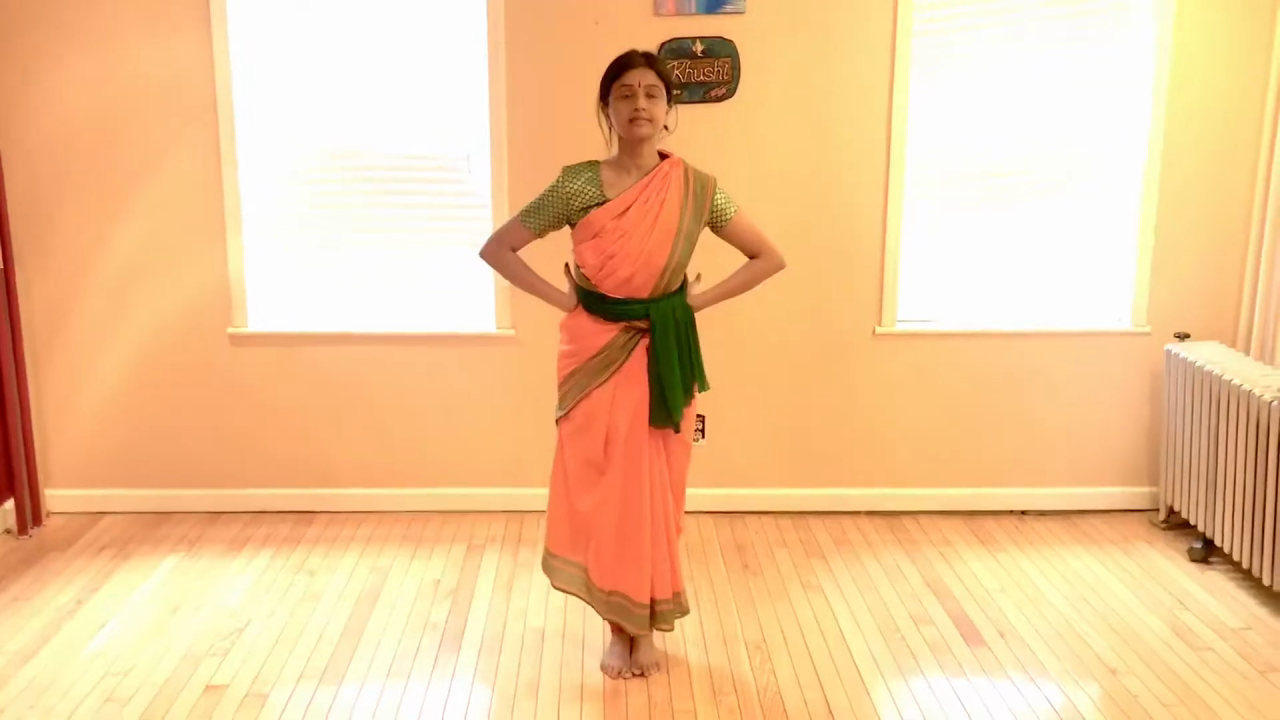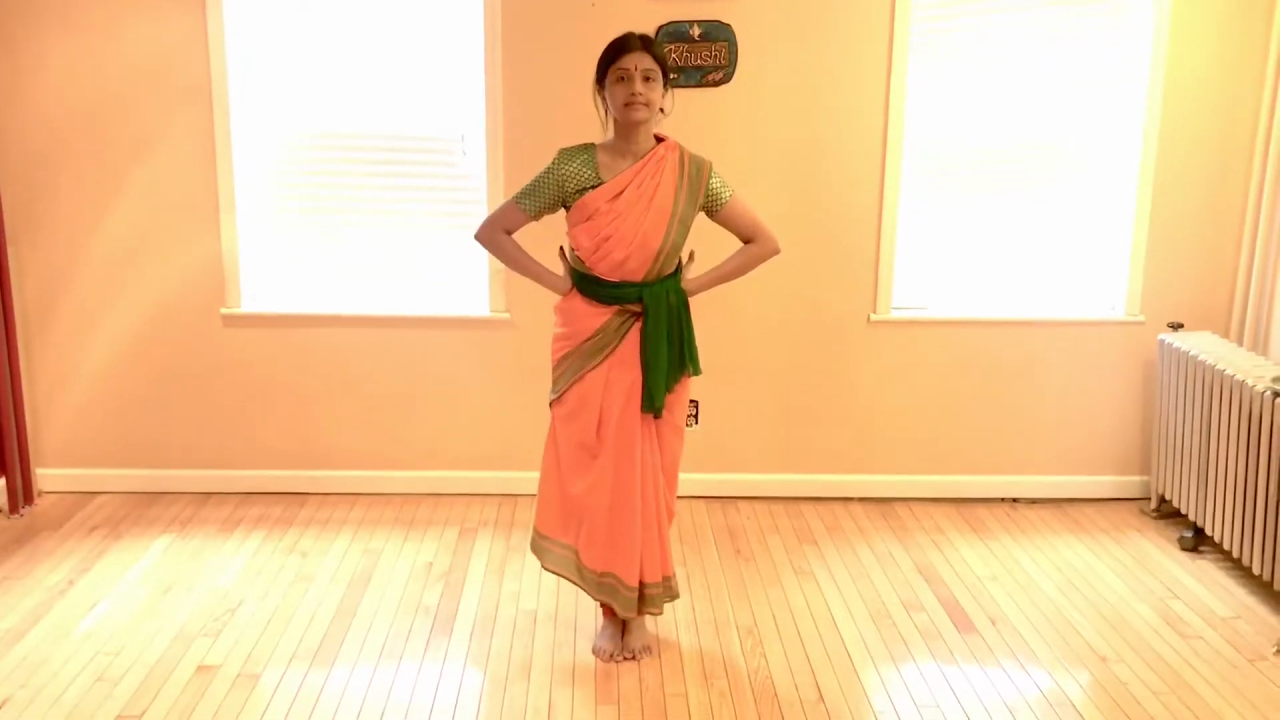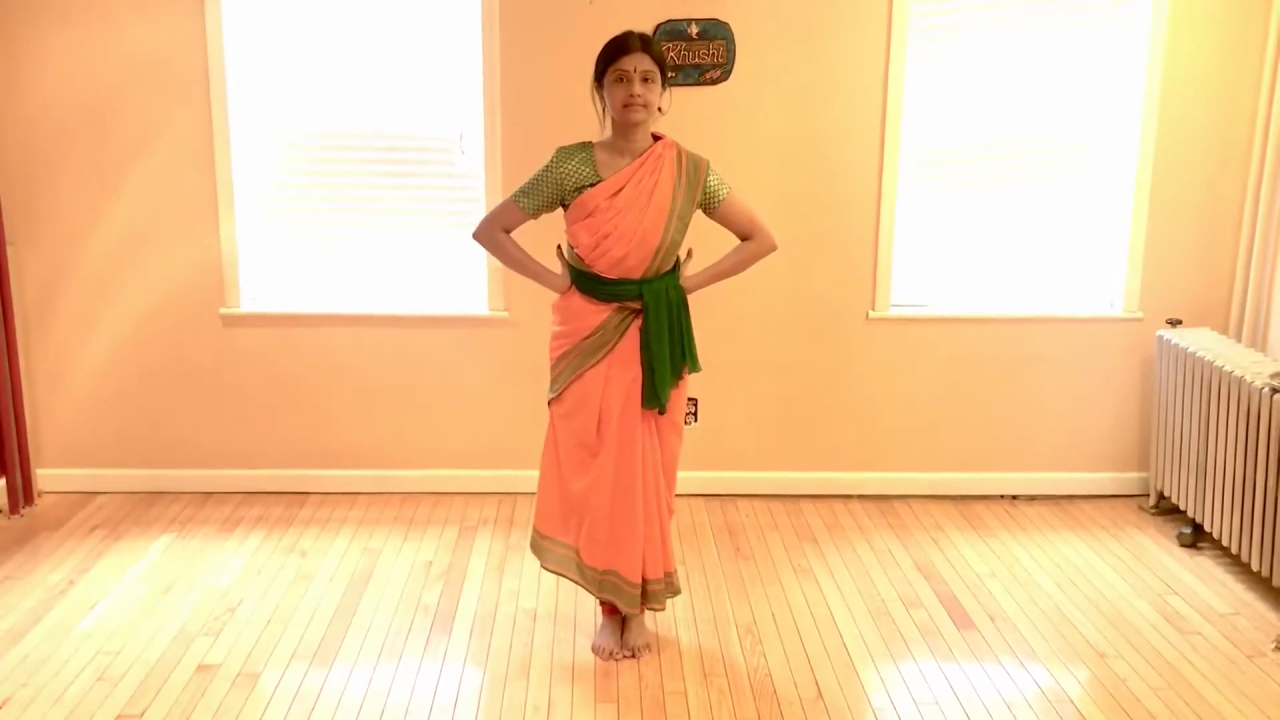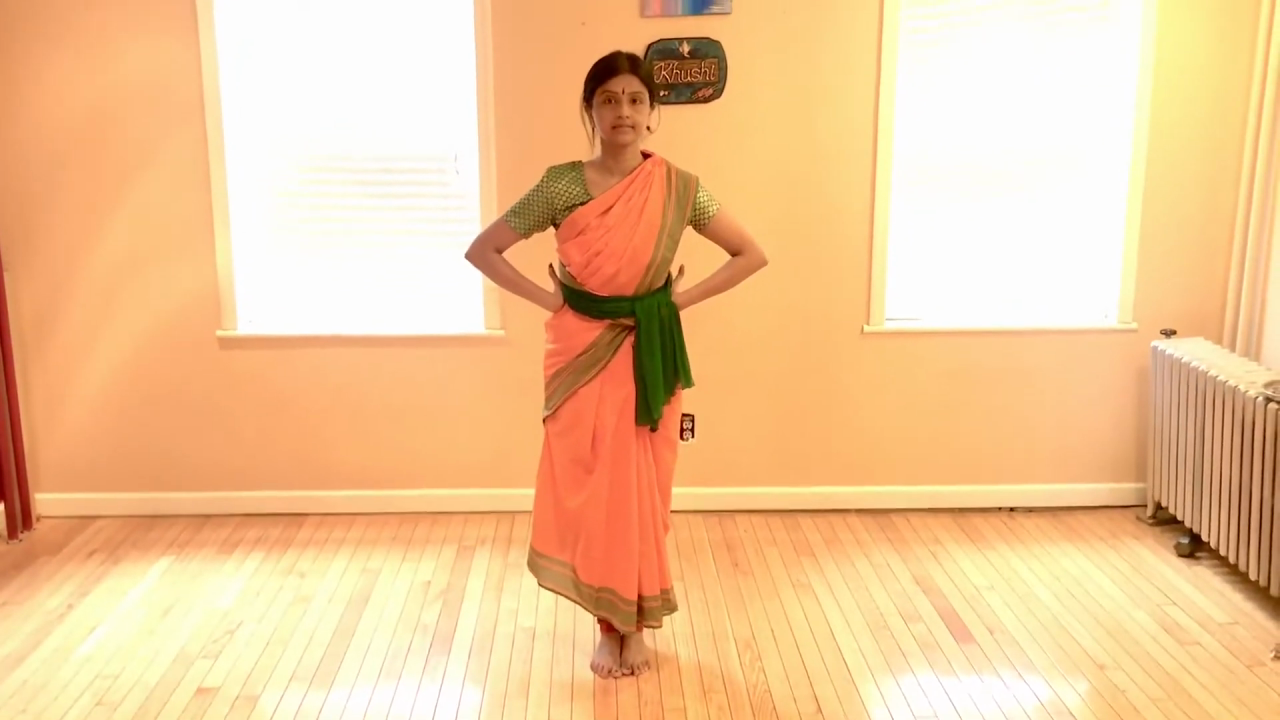
dt=0.5s
person 1, frame 1
left shoulder: (696, 189)
right shoulder: (577, 185)
left elbow: (769, 257)
right elbow: (496, 249)
left wrist: (699, 300)
right wrist: (563, 299)
left hip: (663, 356)
right hip: (595, 353)
left knee: (655, 488)
right knee: (601, 488)
left ankle: (648, 626)
right ankle: (618, 626)
person 1, frame 2
left shoulder: (692, 173)
right shoulder: (572, 167)
left elbow: (764, 242)
right elbow: (491, 231)
left wrist: (693, 284)
right wrist: (558, 282)
left hip: (656, 340)
right hip: (589, 337)
left knee: (647, 473)
right knee: (593, 473)
left ankle: (638, 608)
right ankle: (608, 609)
person 1, frame 3
left shoulder: (689, 171)
right shoulder: (571, 166)
left elbow: (761, 239)
right elbow: (489, 230)
left wrist: (692, 282)
right wrist: (555, 281)
left hip: (655, 337)
right hip: (588, 335)
left knee: (647, 471)
right knee: (594, 471)
left ankle: (638, 605)
right ankle: (608, 607)
person 1, frame 4
left shoulder: (679, 188)
right shoulder: (561, 185)
left elbow: (751, 254)
right elbow: (481, 250)
left wrist: (683, 297)
right wrist: (548, 298)
left hip: (648, 355)
right hip: (582, 352)
left knee: (643, 489)
right knee: (588, 488)
left ankle: (637, 623)
right ankle: (607, 625)
